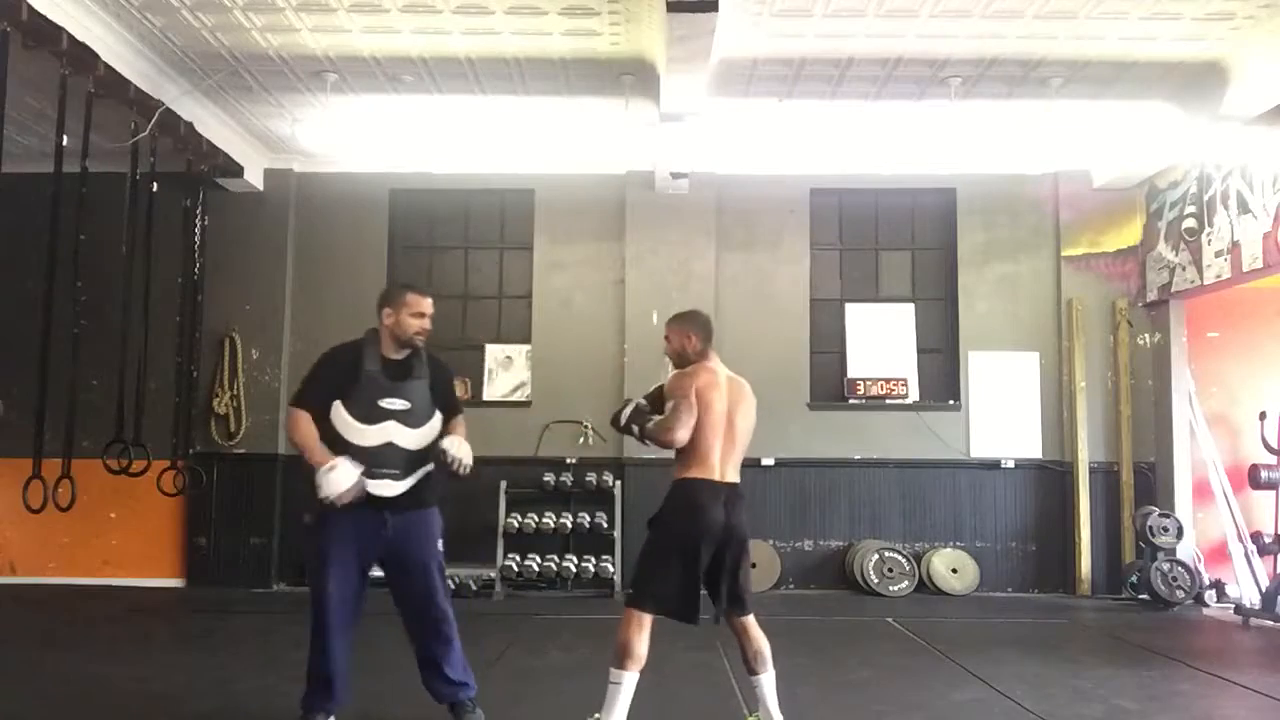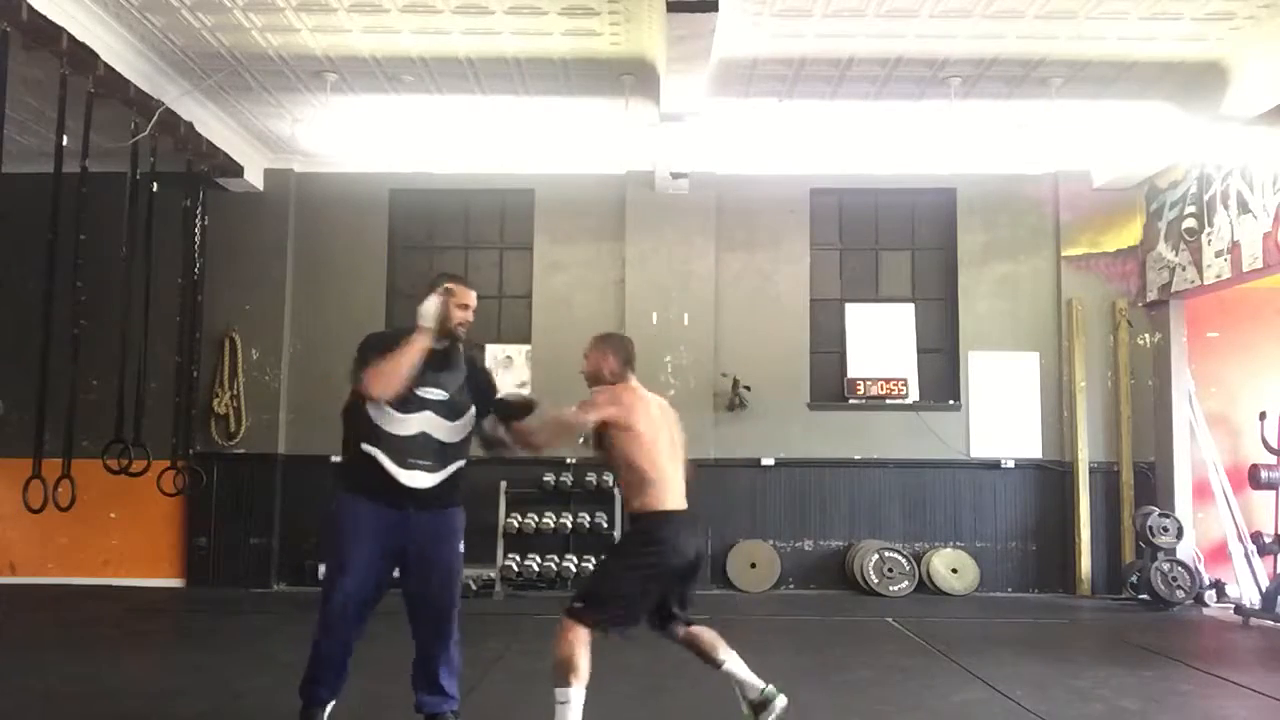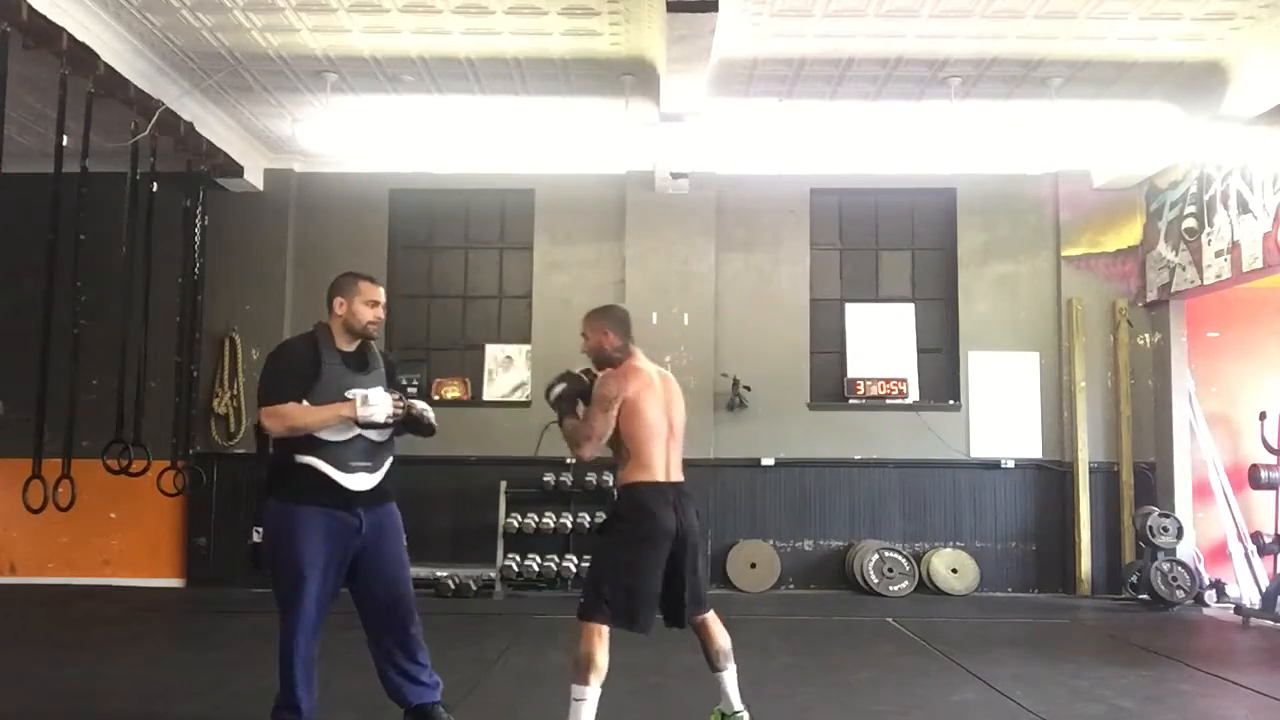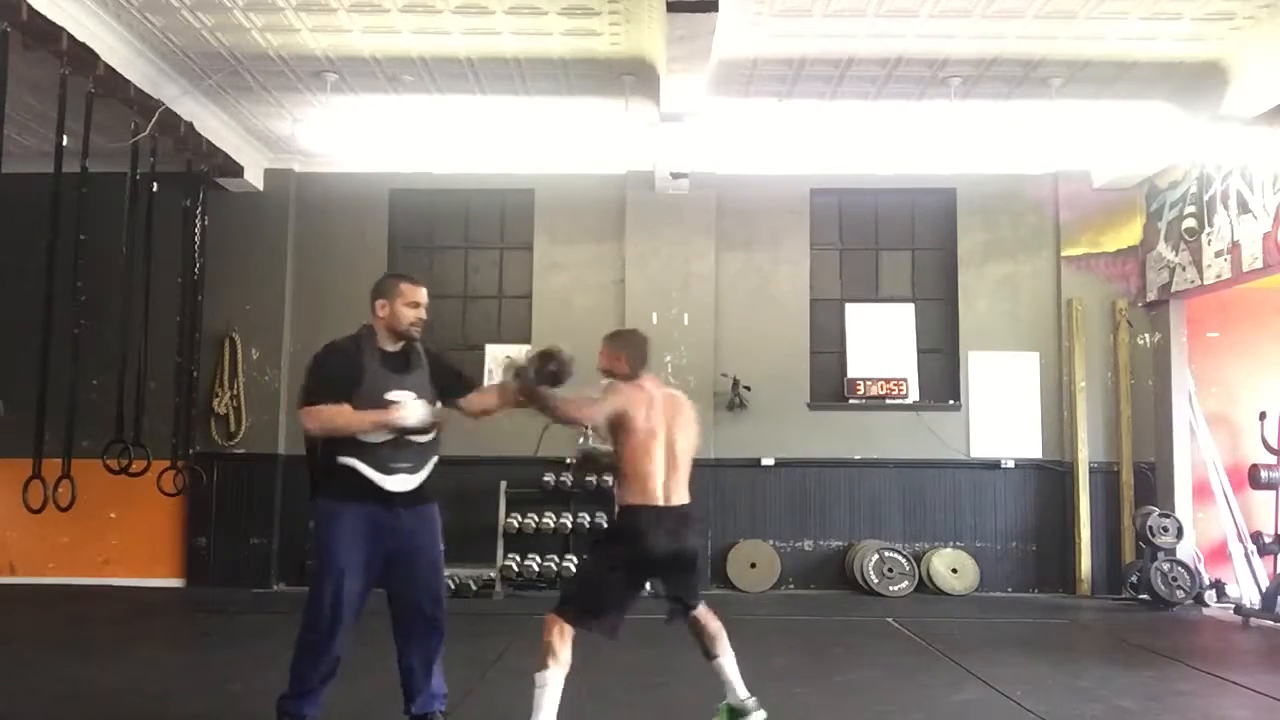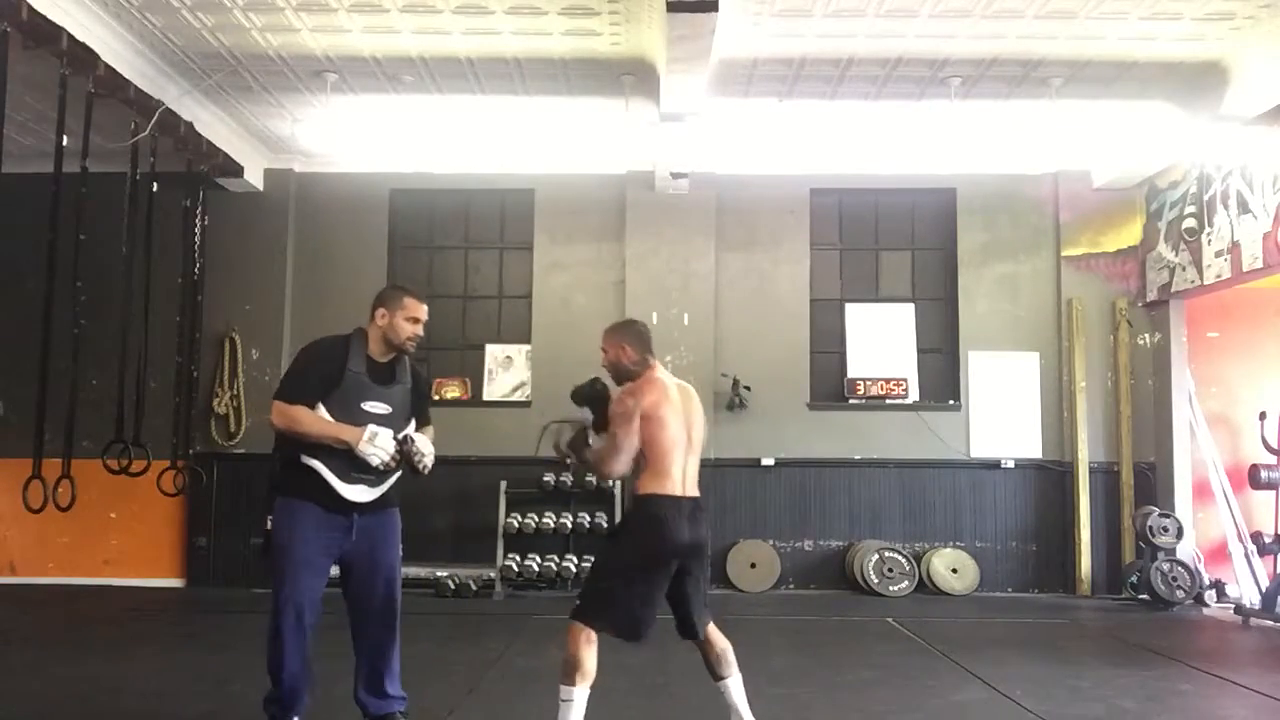
dt=1s
person 1, frame 1
left shoulder: (434, 371)
right shoulder: (342, 361)
left elbow: (453, 417)
right elbow: (298, 416)
left wrist: (457, 441)
right wrist: (326, 463)
left hip: (414, 511)
right hip: (346, 510)
left knee: (431, 607)
right knee: (332, 609)
person 1, frame 2
left shoulder: (472, 370)
right shoulder: (381, 345)
left elbow: (494, 430)
right elbow: (379, 390)
left wrist: (509, 417)
right wrist: (425, 332)
left hip: (437, 511)
right hip: (369, 504)
left knee: (439, 611)
right knee: (345, 606)
person 1, frame 3
left shoulder: (379, 362)
right shoulder: (295, 354)
right elbow: (274, 419)
left wrist: (414, 416)
right wrist: (353, 408)
left hip: (375, 507)
right hip: (308, 509)
left knee: (396, 609)
right knee: (302, 617)
person 1, frame 4
left shoulder: (429, 360)
right shoulder: (341, 357)
left elbow: (473, 402)
right elbow: (313, 419)
right wrist: (390, 416)
left hip: (414, 508)
right hip: (350, 507)
left knee: (426, 612)
right knee: (331, 612)
person 1, frame 5
left shoulder: (413, 378)
right shoulder: (326, 356)
left elbow: (422, 429)
right elbow: (282, 414)
left wrist: (423, 447)
right wrist: (356, 436)
left hip: (377, 512)
right hip: (309, 506)
left knee: (381, 610)
right knee: (294, 609)
person 2, frame 1
left shoulder: (686, 379)
right shoulder: (744, 389)
left elbow: (676, 435)
left wrist: (638, 423)
right wrist: (660, 410)
left hip: (692, 501)
right hip: (732, 504)
left knee: (639, 612)
right knee: (741, 615)
person 2, frame 2
left shoulder: (608, 400)
right shoulder: (660, 408)
left elbow: (541, 438)
left wrist: (511, 424)
left hip: (654, 536)
right hip: (683, 534)
left knee: (574, 626)
right knee: (675, 626)
person 2, frame 3
left shoulder: (614, 380)
right shoulder: (669, 381)
left elbow: (585, 448)
left wrist: (565, 407)
left hip: (640, 509)
right hip: (680, 505)
left knee: (594, 623)
right knee: (701, 614)
person 2, frame 4
left shoulder: (621, 394)
right shoulder: (682, 404)
left elbow: (572, 413)
left wrist: (532, 389)
left hip: (637, 531)
right hip: (679, 530)
left knee: (560, 624)
right knee: (695, 611)
person 2, frame 5
left shoulder: (633, 394)
right shoulder: (688, 394)
left elbow: (614, 465)
left wrist: (581, 452)
right wrist: (610, 412)
left hip: (653, 520)
right hip: (693, 521)
left knee: (584, 628)
right knee: (702, 626)
